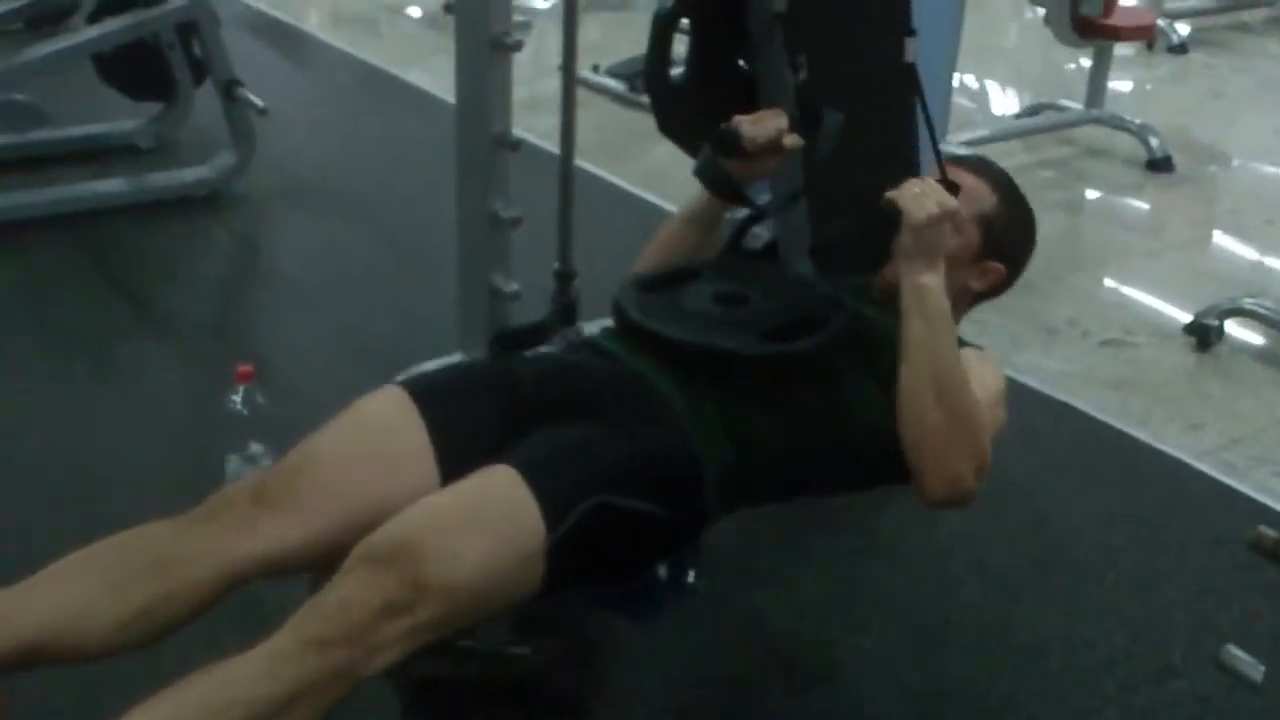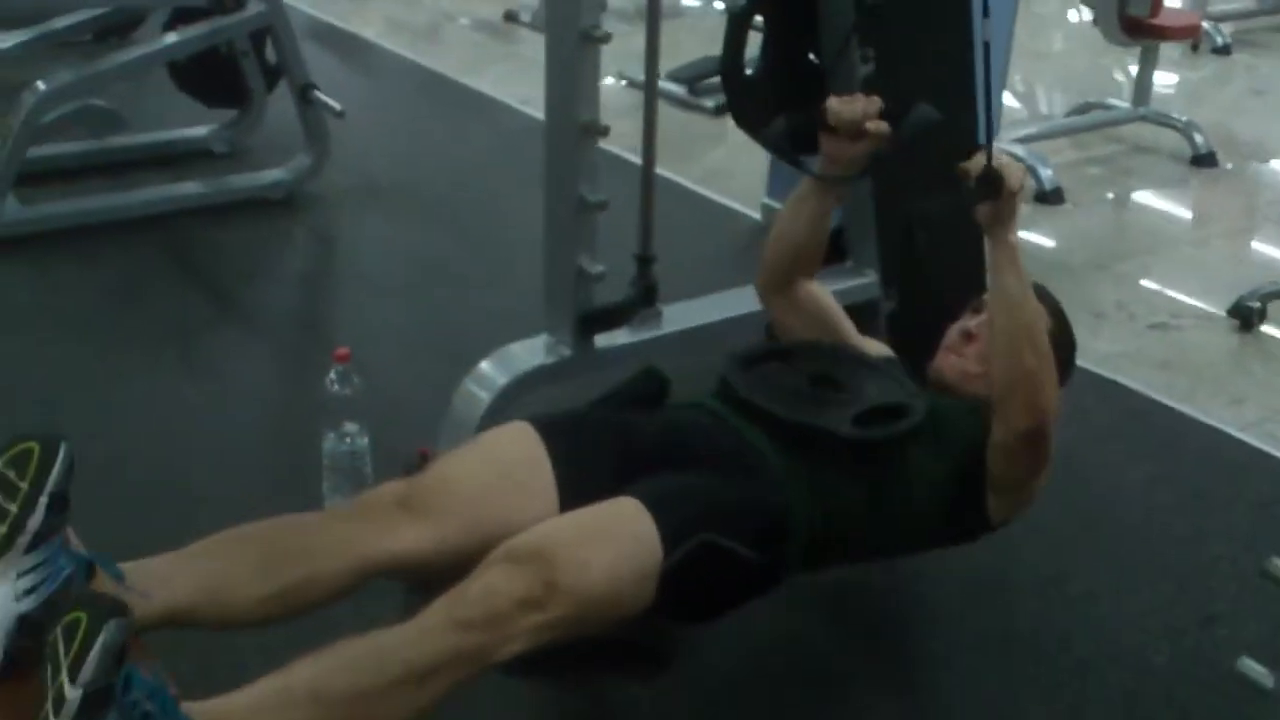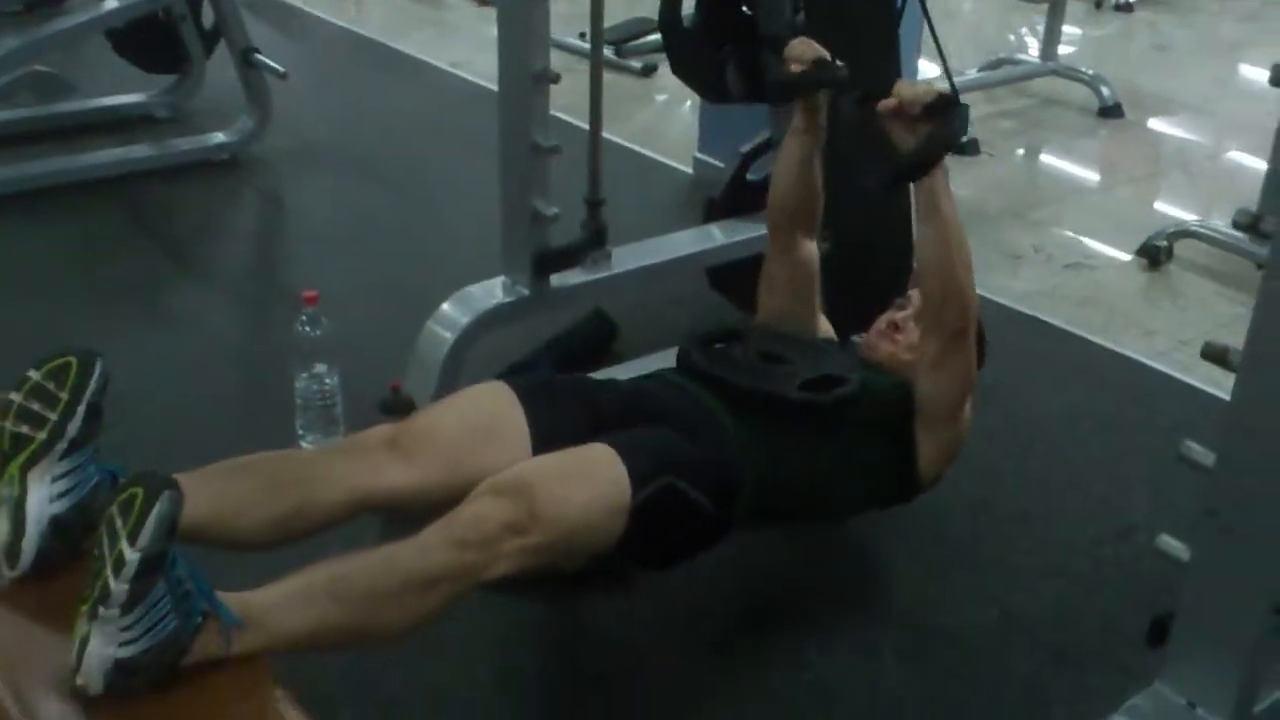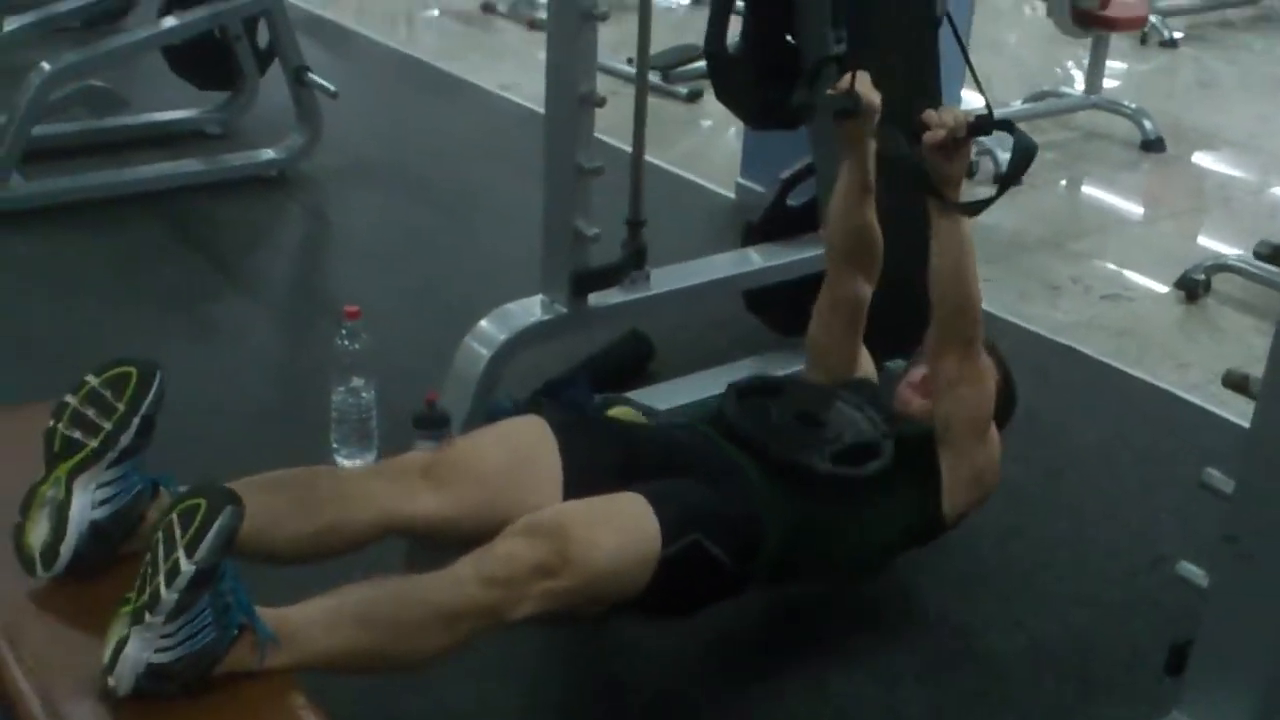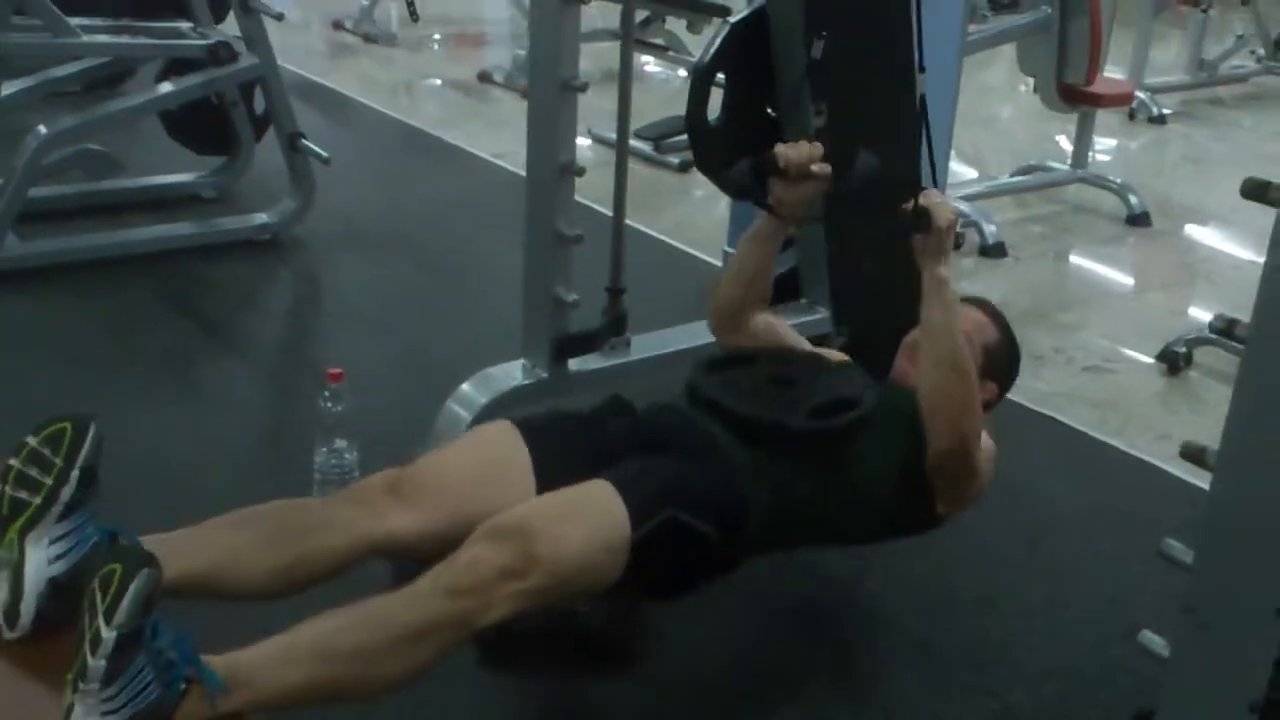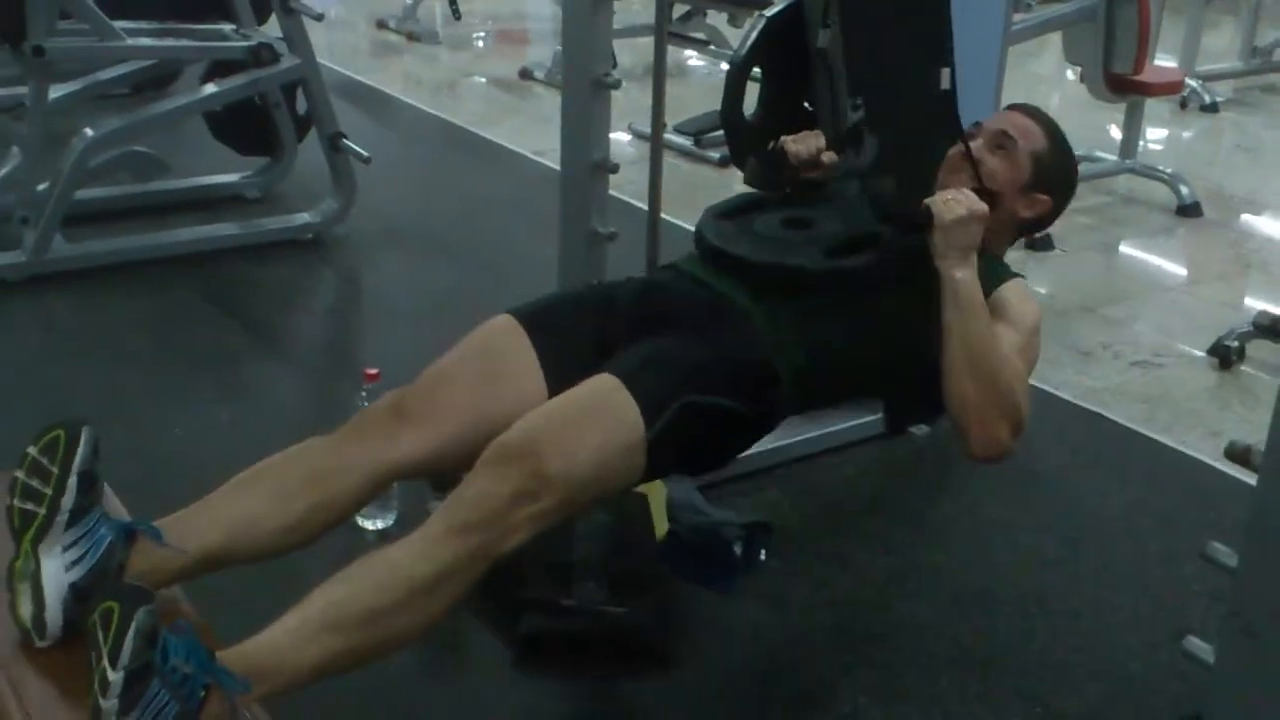
dt=0.4s
person 1, frame 1
left shoulder: (965, 374)
left elbow: (948, 477)
right elbow: (650, 287)
left wrist: (923, 277)
right wrist: (726, 183)
left hip: (658, 455)
right hip: (564, 374)
left knee: (376, 597)
right knee: (249, 517)
person 1, frame 2
left shoulder: (994, 459)
right shoulder: (880, 372)
left elbow: (1028, 415)
right elbow: (778, 280)
left wrist: (1000, 240)
right wrist: (833, 168)
left hip: (755, 502)
right hip: (669, 432)
left knee: (512, 595)
right knee: (402, 514)
person 1, frame 3
left shoulder: (921, 428)
right shoulder: (813, 347)
left elbow: (957, 330)
right elbow: (790, 232)
left wrist: (928, 170)
right wrist: (809, 117)
left hip: (707, 460)
right hip: (626, 400)
left knee: (497, 523)
right knee: (391, 453)
left ankle: (197, 634)
right ankle: (88, 501)
person 1, frame 4
left shoulder: (957, 466)
right shoulder: (854, 392)
left elbow: (960, 341)
right elbow: (849, 277)
left wrist: (946, 193)
right wrist: (859, 149)
left hip: (739, 512)
right hip: (667, 445)
left knee: (529, 561)
right knee: (423, 481)
left ankle: (230, 645)
right ankle: (128, 511)
person 1, frame 5
left shoulder: (954, 468)
right shoulder: (849, 382)
left elbow: (951, 430)
right elbow: (734, 319)
left wrist: (934, 270)
right wrist: (781, 210)
left hip: (720, 491)
right hip: (647, 430)
left knee: (496, 566)
right knee: (390, 499)
right ankle: (84, 559)
person 1, frame 6
left shoulder: (1005, 304)
left elbow: (990, 433)
left wrist: (958, 267)
right wrist: (783, 178)
left hip: (731, 358)
right hip: (662, 295)
left knee: (502, 496)
right knee: (394, 425)
right ankle: (115, 557)
